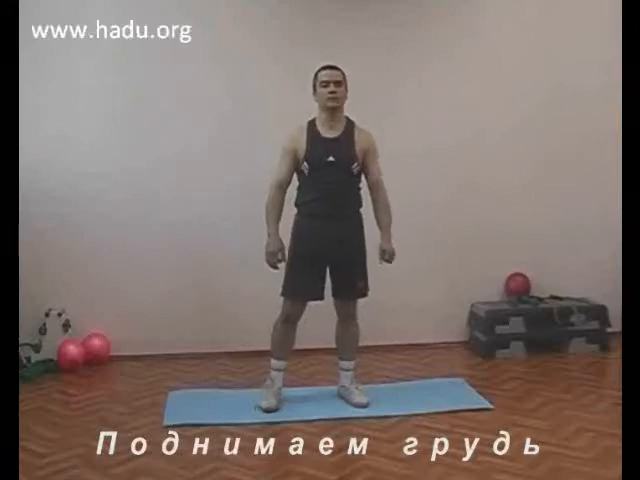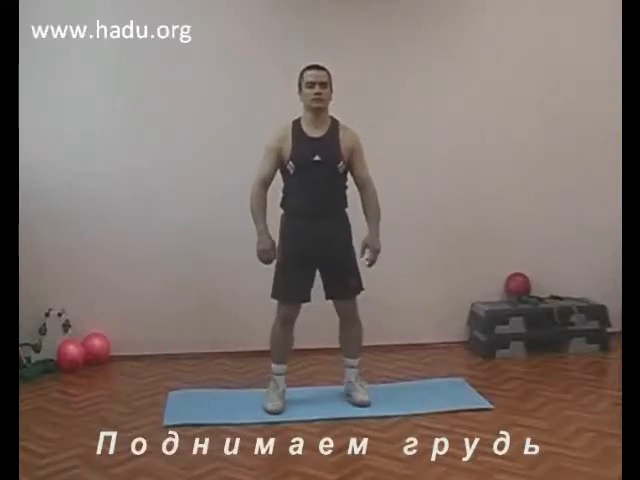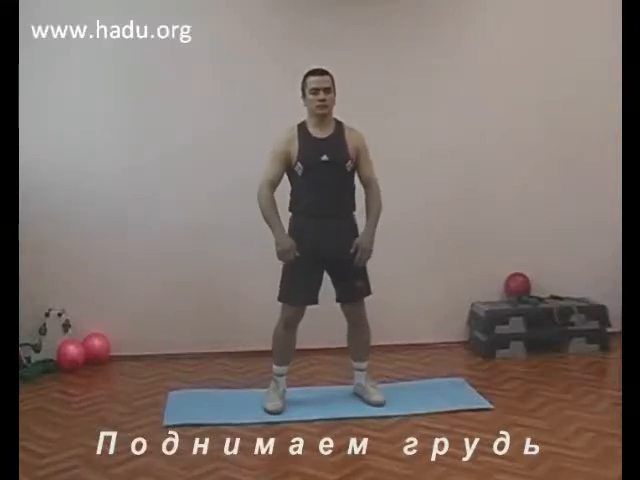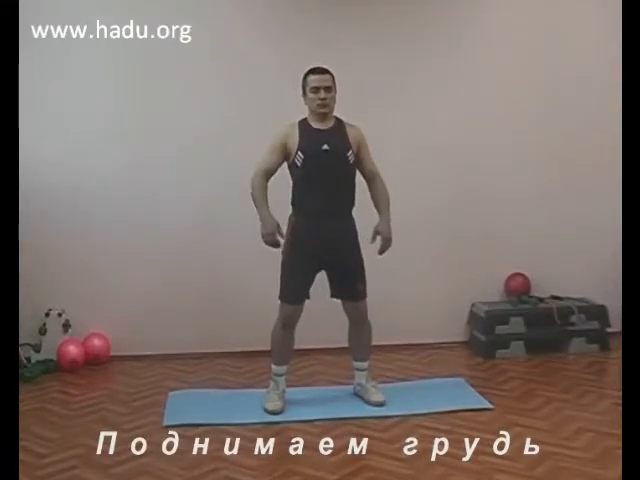
dt=0.4s
person 1, frame 1
left shoulder: (362, 138)
right shoulder: (298, 137)
left elbow: (377, 188)
right elbow: (278, 187)
left wrist: (386, 235)
right wrist: (272, 235)
left hip: (349, 232)
right hip: (308, 231)
left knee: (348, 311)
right knee: (290, 312)
left ankle: (346, 381)
right ankle: (274, 381)
person 1, frame 2
left shoulder: (347, 137)
right shoulder: (283, 137)
left elbow: (366, 187)
right elbow: (260, 185)
left wrist: (373, 231)
right wrist: (262, 232)
left hip: (336, 232)
right hip: (296, 232)
left knee: (348, 310)
right knee: (286, 314)
left ankle: (353, 379)
right ankle: (277, 384)
person 1, frame 3
left shoulder: (353, 138)
right shoulder: (290, 140)
left elbow: (371, 186)
right elbow: (266, 189)
left wrist: (369, 231)
right wrist: (280, 234)
left hip: (345, 234)
right hip: (303, 235)
left knee: (356, 313)
right knee: (290, 315)
left ankle: (362, 380)
right ankle: (277, 385)
person 1, frame 4
left shoulder: (352, 134)
right shoulder: (290, 135)
left elbow: (373, 178)
right elbow: (260, 177)
left wrist: (384, 218)
right wrist: (265, 217)
left hip: (343, 232)
right hip: (303, 233)
left knee: (358, 312)
right knee: (288, 314)
left ankle: (362, 380)
right ankle: (277, 385)
